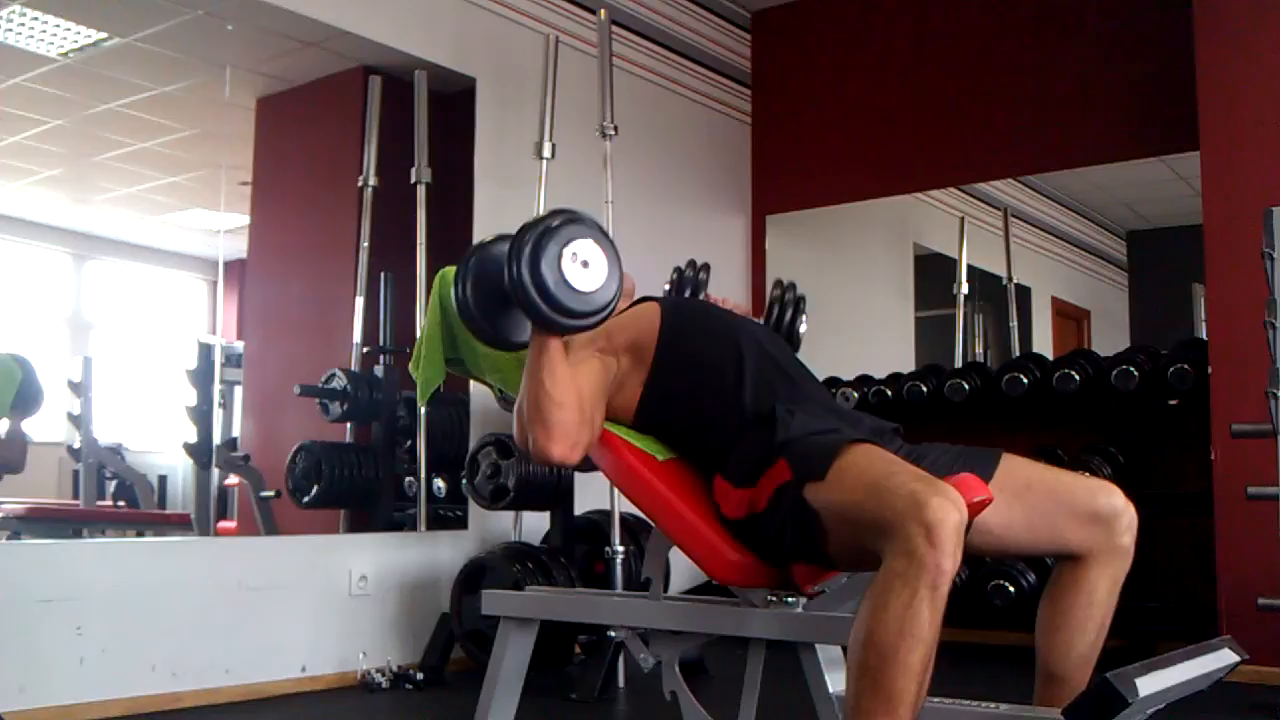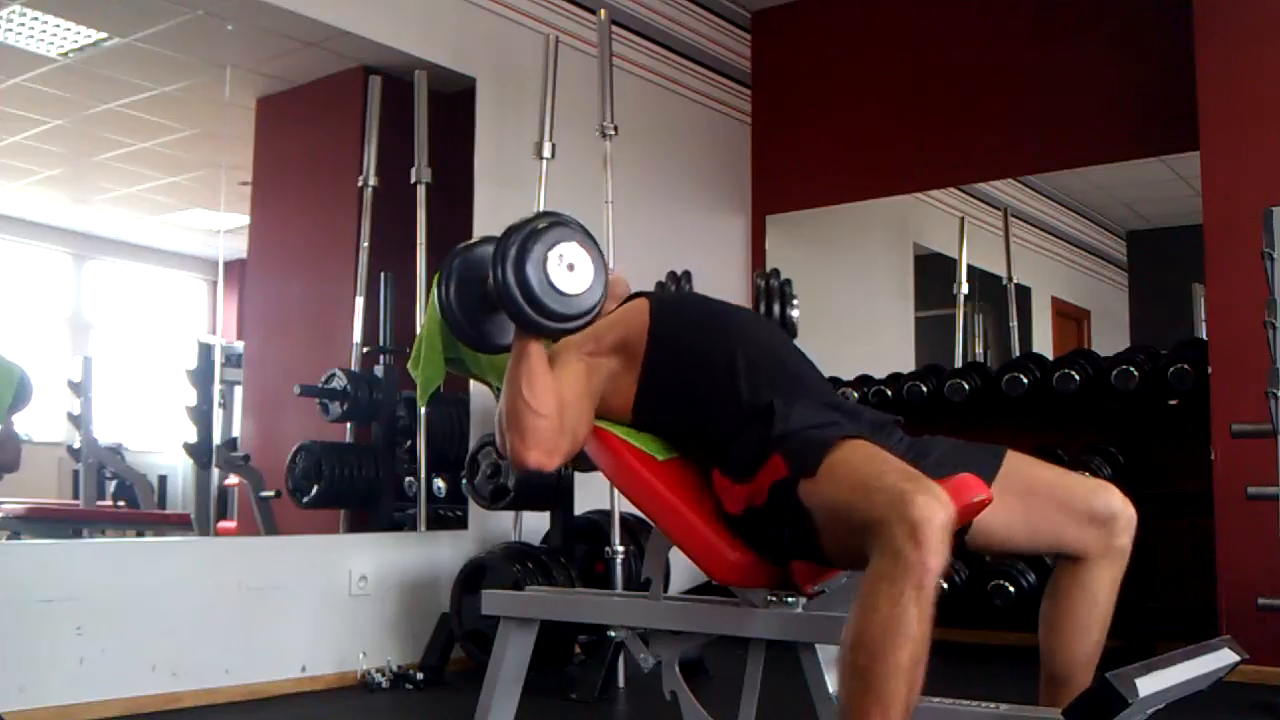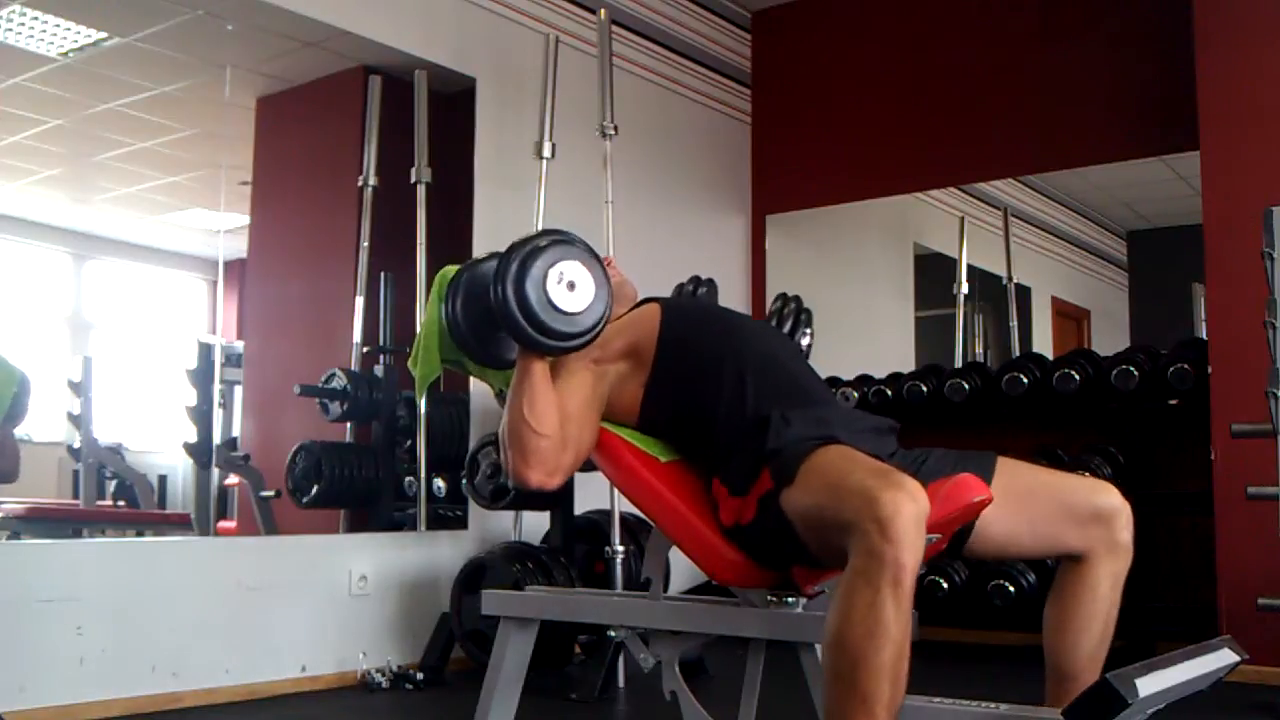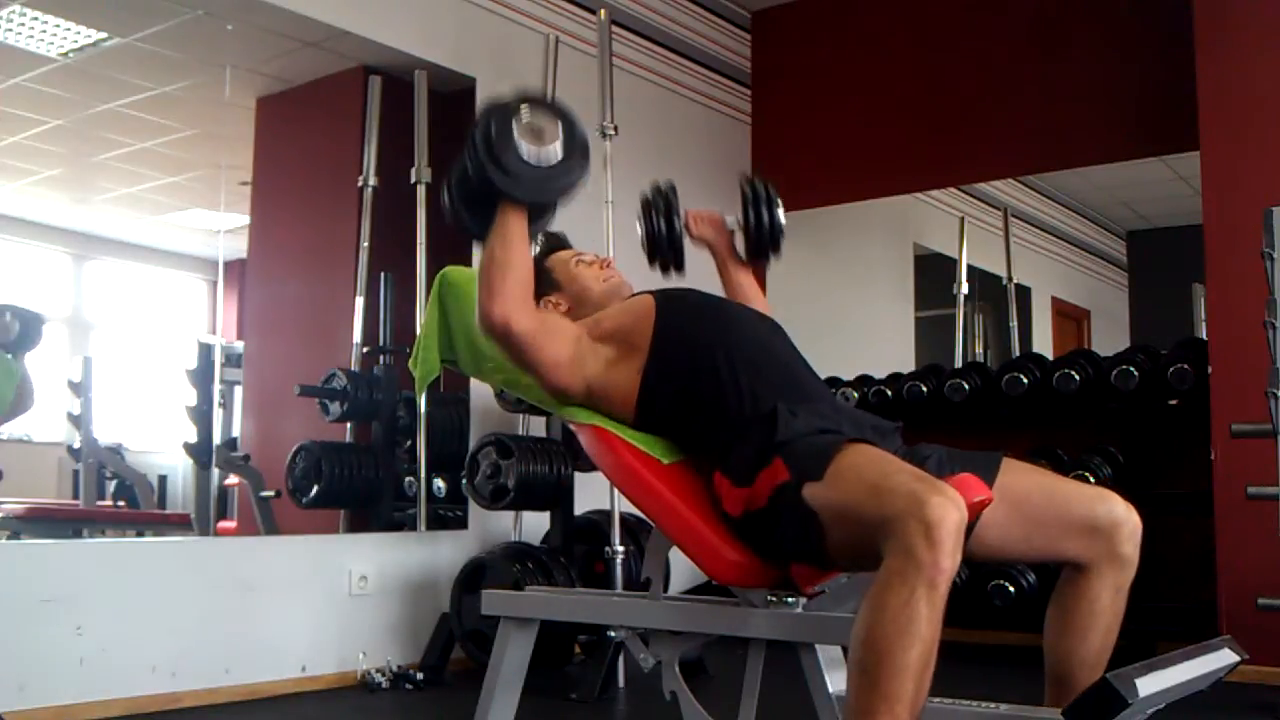
dt=0.7s
person 1, frame 1
left shoulder: (662, 325)
right shoulder: (595, 342)
right elbow: (557, 442)
left wrist: (738, 325)
left hip: (858, 441)
right hip: (779, 458)
left knee: (1108, 517)
right knee: (931, 523)
person 1, frame 2
left shoulder: (658, 323)
right shoulder: (587, 344)
right elbow: (536, 447)
left wrist: (754, 323)
right wrist: (529, 323)
left hip: (856, 431)
right hip: (780, 450)
left knee: (1106, 519)
right knee: (919, 522)
person 1, frame 3
left shoulder: (672, 327)
right shoulder: (593, 354)
right elbow: (537, 466)
left wrist: (767, 359)
left hip: (864, 446)
right hip: (777, 456)
left knee: (1104, 518)
right knee: (890, 516)
person 1, frame 4
left shoulder: (667, 333)
right shoulder: (584, 344)
left elbow: (751, 330)
right elbow: (505, 313)
left wrist: (726, 252)
right wrist: (515, 201)
left hip: (857, 433)
right hip: (779, 454)
left knee: (1112, 526)
right knee: (931, 520)
